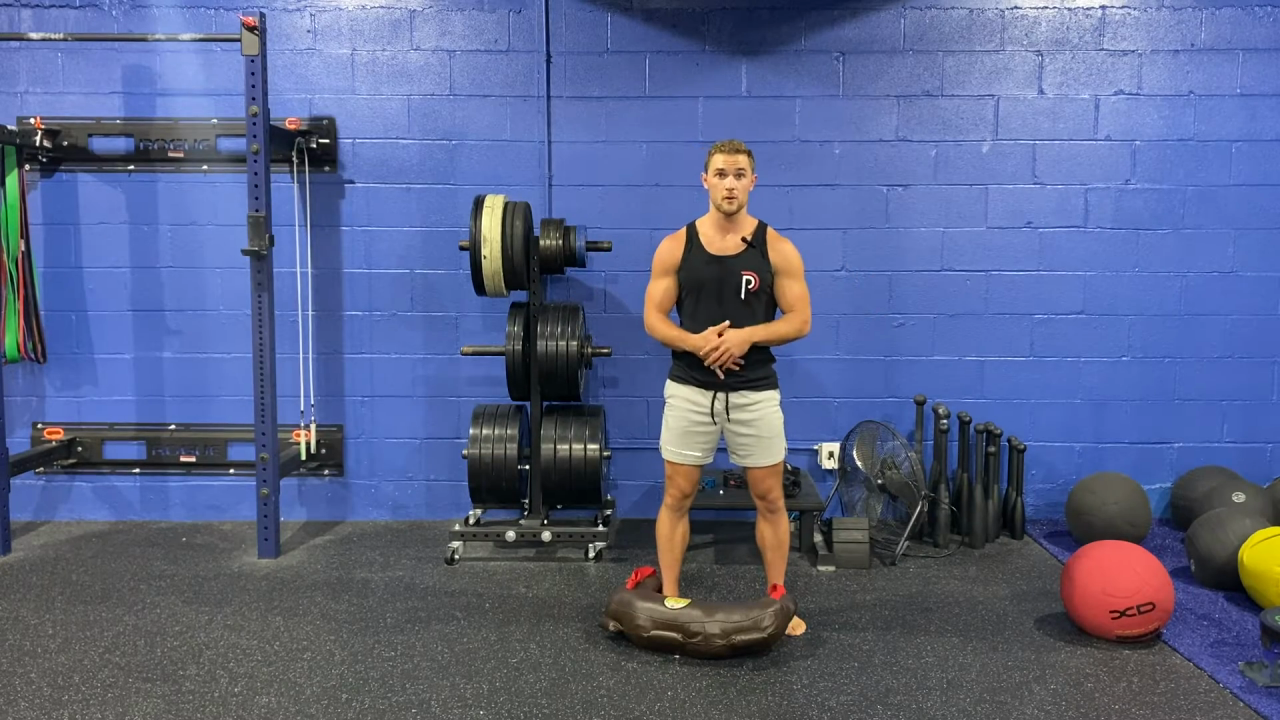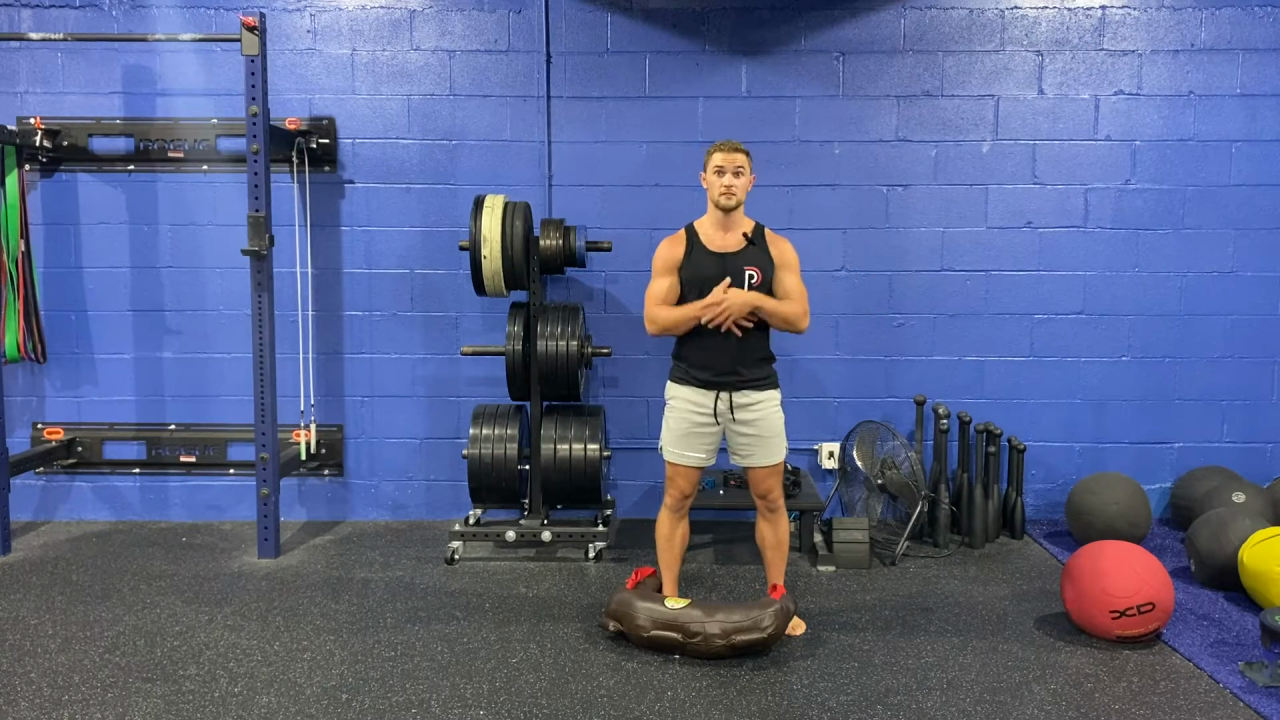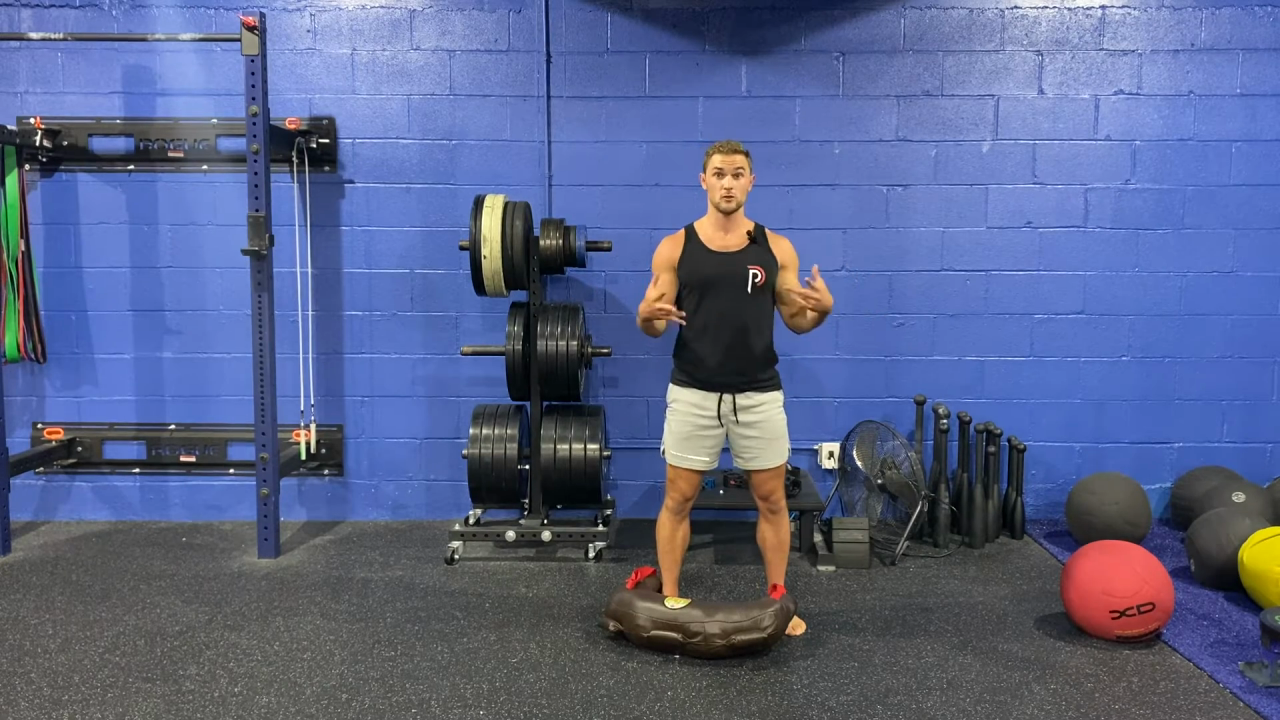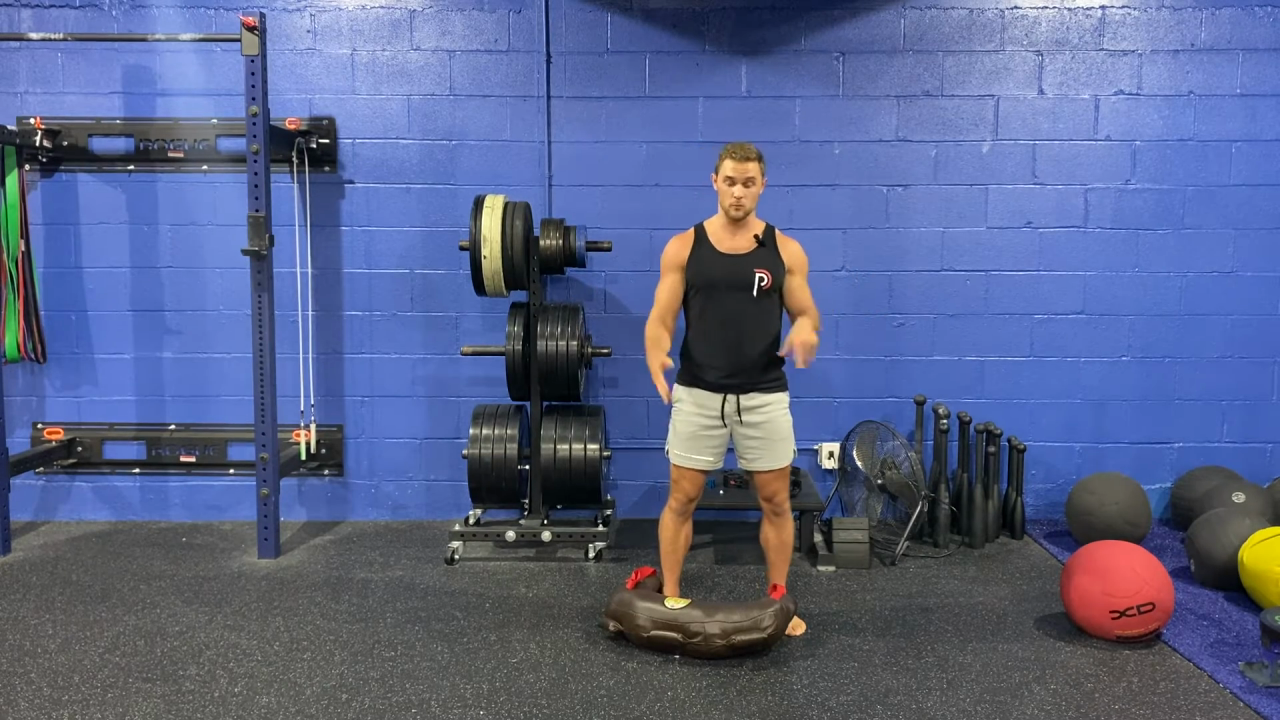
dt=0.5s
person 1, frame 1
left shoulder: (778, 249)
right shoulder: (675, 246)
left elbow: (800, 320)
right elbow: (653, 319)
left wrist: (746, 335)
right wrist: (697, 343)
left hip: (755, 391)
right hip: (689, 389)
left knee: (770, 499)
right knee: (676, 496)
right ankle: (670, 599)
person 1, frame 2
left shoulder: (776, 247)
right shoulder: (675, 247)
left elbow: (800, 318)
right elbow: (654, 320)
left wrist: (751, 298)
right wrist: (707, 305)
left hip: (757, 391)
right hip: (691, 390)
left knee: (770, 499)
right knee: (677, 497)
right ankle: (669, 599)
person 1, frame 3
left shoulder: (777, 248)
right shoulder: (674, 247)
left elbow: (795, 320)
right elbow: (655, 323)
left wrist: (820, 309)
right wrist: (647, 314)
left hip: (759, 394)
right hip: (693, 393)
left knee: (772, 500)
right knee: (678, 499)
right ankle: (669, 600)
person 1, frame 4
left shoulder: (785, 249)
right shoulder: (683, 246)
left elbow: (803, 312)
right elbow: (661, 318)
left wrist: (806, 330)
right wrist: (655, 352)
left hip: (765, 395)
right hip: (698, 394)
left knee: (776, 503)
right knee: (682, 500)
right ankle: (670, 599)
